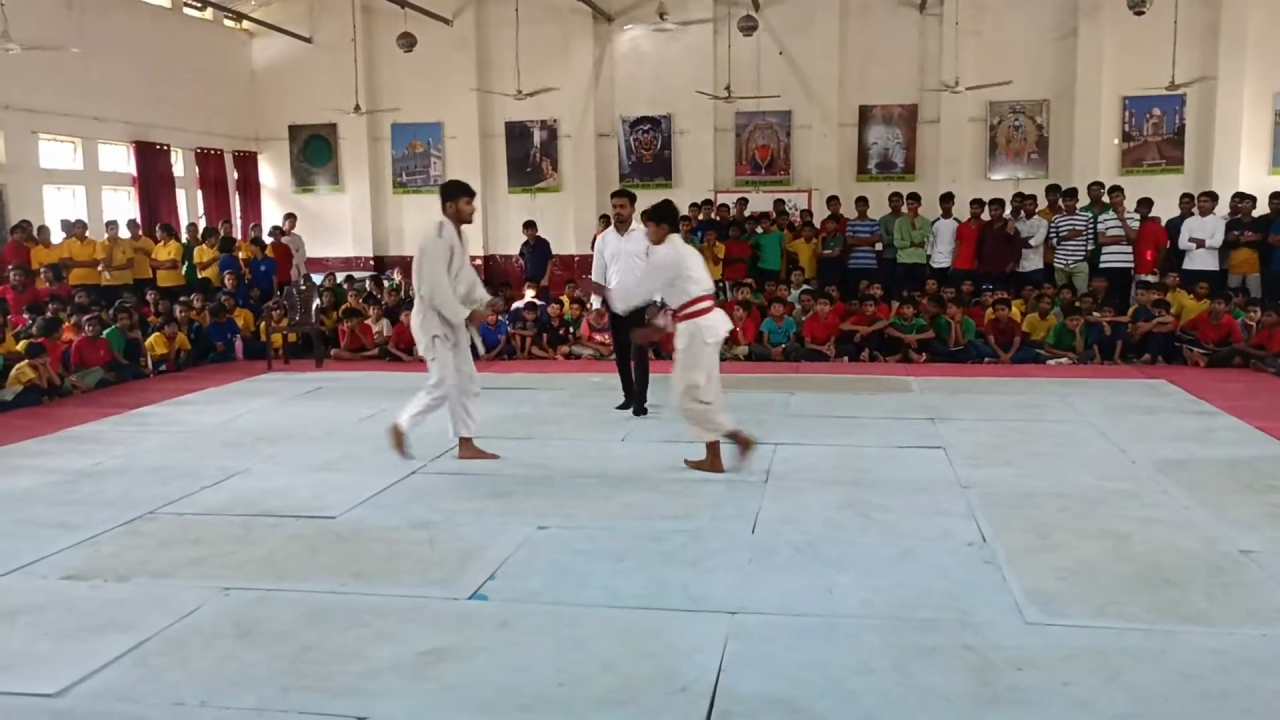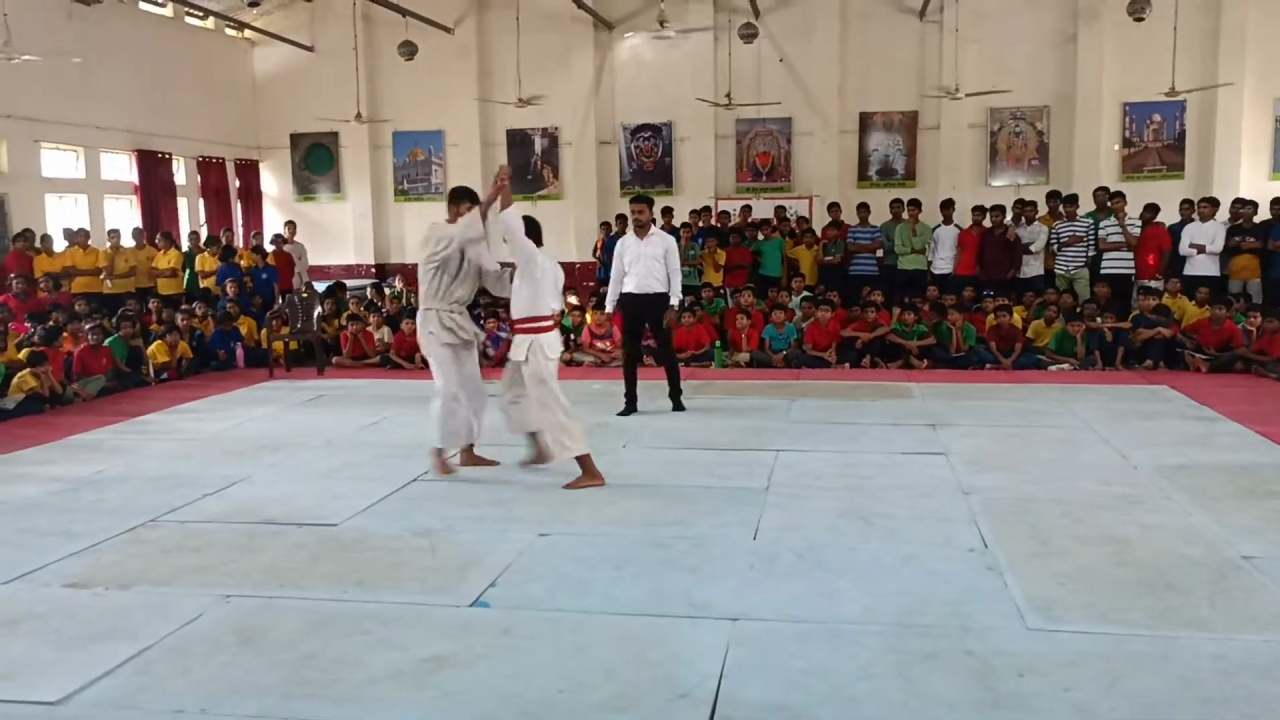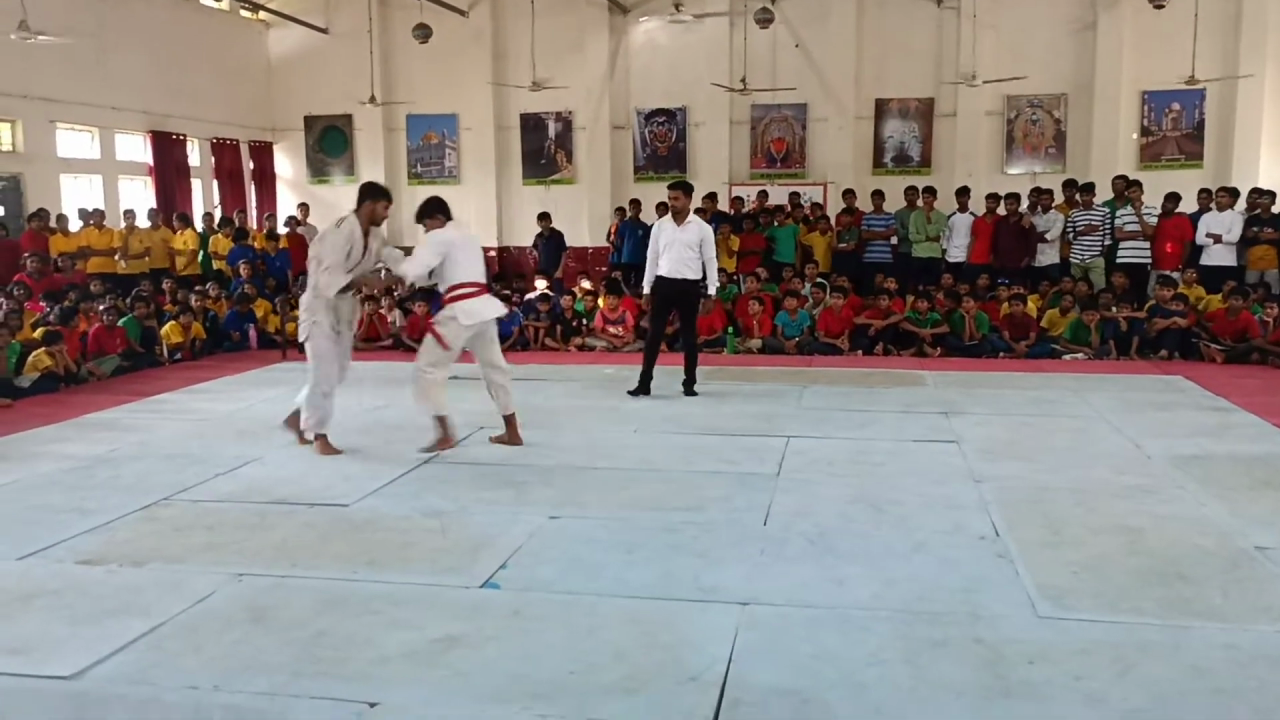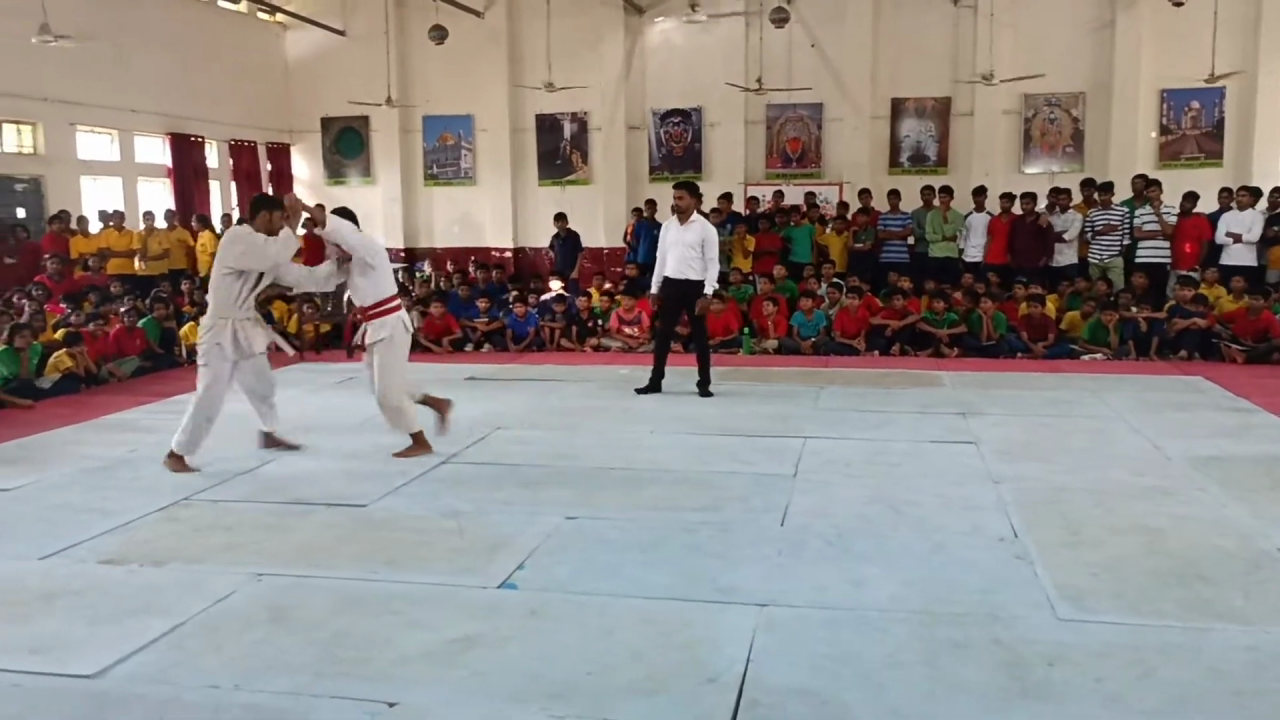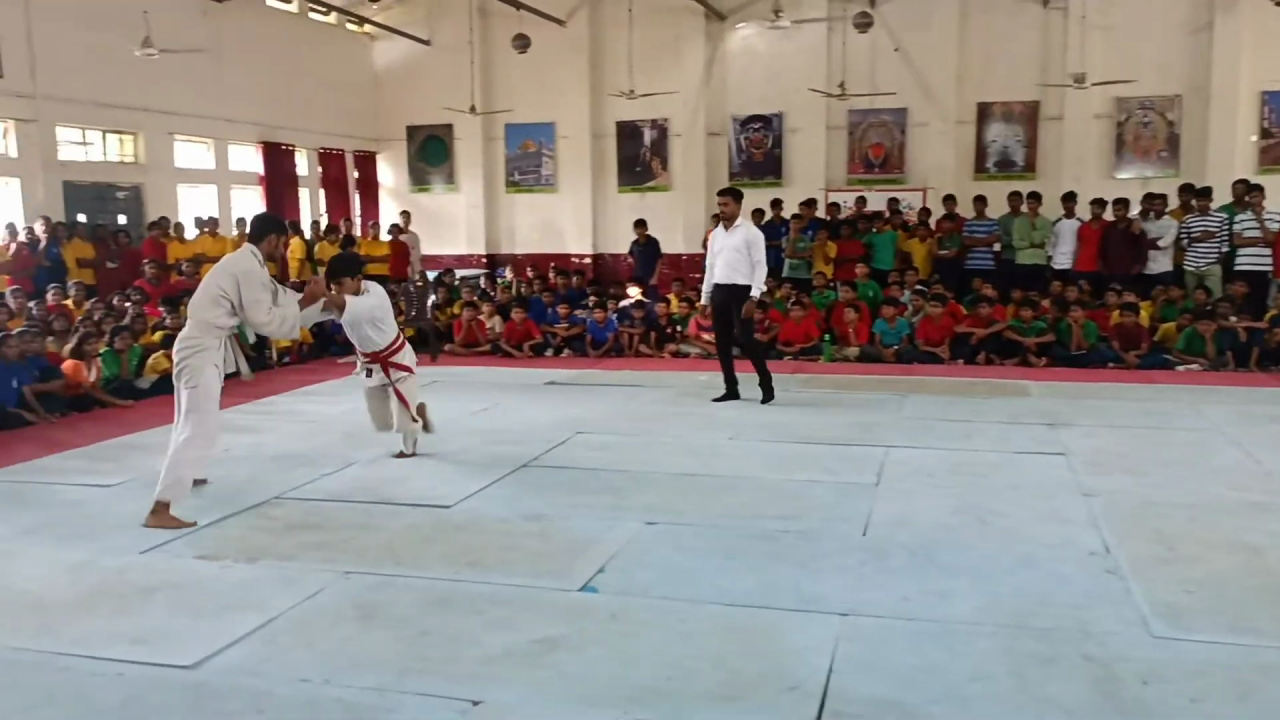
dt=0.5s
person 1, frame 1
left shoulder: (456, 235)
right shoulder: (437, 240)
left elbow: (466, 277)
right elbow: (436, 292)
left wrist: (485, 301)
right wrist: (469, 315)
left hip: (452, 319)
right hip: (434, 320)
left knee: (466, 382)
right knee: (443, 386)
left ankle: (466, 444)
right ankle: (401, 426)
person 1, frame 2
left shoulder: (475, 241)
right shoulder: (437, 236)
left elbow: (494, 278)
right elbow: (461, 236)
right wrist: (489, 201)
left hip: (460, 320)
right hip: (436, 320)
left knee: (473, 389)
right knee: (450, 388)
left ankle: (467, 451)
right ankle: (440, 451)
person 1, frame 3
left shoulder: (374, 235)
right shoulder: (339, 233)
left elbow: (396, 259)
right elbow: (326, 280)
right wrist: (361, 281)
left hip: (342, 307)
right hip: (319, 307)
left knee: (335, 373)
right knee: (324, 376)
left ankle: (298, 417)
right ankle: (318, 434)
person 1, frame 4
left shoulder: (266, 248)
right shoulder: (237, 238)
left elbow: (302, 276)
right elbow: (276, 256)
left wrist: (338, 262)
right wrist: (291, 227)
left hip: (246, 329)
right hip: (221, 331)
left knee: (262, 388)
right knee: (208, 399)
left ankle: (268, 434)
right ankle: (176, 454)
person 1, frame 5
left shoulder: (243, 261)
right shoulder: (250, 269)
left elbow: (277, 299)
right elbow: (266, 323)
right wrist: (306, 300)
left hip: (199, 344)
right hip: (204, 348)
left knee: (192, 421)
right knee: (200, 430)
left ankle: (181, 476)
right ankle: (161, 510)
person 2, frame 1
left shoulder: (665, 254)
right shoulder: (685, 251)
left elbow: (639, 288)
left wrist: (610, 294)
right wrist: (670, 326)
left hip: (698, 327)
right hip: (710, 321)
left knee: (688, 396)
right knee: (703, 390)
left ankle: (739, 438)
right ankle: (714, 457)
person 2, frame 2
left shoulder: (533, 260)
right shoulder: (550, 265)
left elbow: (514, 234)
left wrist: (505, 194)
left hip: (535, 342)
right hip: (539, 338)
left knee: (551, 405)
right knee: (512, 397)
left ankle: (591, 472)
right ankle: (540, 449)
person 2, frame 3
left shoulder: (438, 237)
right shoulder: (469, 240)
left elbow: (417, 266)
left hip: (460, 311)
right hip: (484, 306)
left knee: (428, 370)
right knee: (495, 369)
left ankle: (445, 433)
right ankle: (512, 432)
person 2, frame 4
left shoulder: (369, 247)
right shoulder: (353, 256)
left elbow: (340, 230)
left wrist: (305, 208)
left hip: (389, 325)
right hip: (377, 325)
left knee: (389, 390)
right knee: (384, 387)
left ankle: (420, 443)
right ankle: (438, 404)
person 2, frame 5
left shoulder: (375, 295)
right shoulder: (336, 299)
left elbow: (349, 307)
left hip: (397, 359)
right hip: (369, 364)
left knee: (404, 420)
right knee: (383, 420)
left ankle: (408, 447)
right ankle: (417, 410)
person 3, frame 1
left shoulder: (646, 236)
right shoulder: (604, 238)
right elbow: (597, 273)
right wrist: (597, 304)
left knee: (639, 349)
right knee: (621, 349)
left ankle: (640, 400)
right ankle: (629, 395)
person 3, frame 2
left shoulder: (666, 240)
right shoulder: (623, 243)
left elbow: (675, 273)
right elbow: (616, 276)
left wrist: (673, 305)
right wrist: (610, 307)
left hip: (657, 299)
right hip: (631, 300)
left knee: (665, 350)
right knee: (630, 353)
left ankle: (676, 397)
right ankle: (630, 402)
person 3, frame 3
left shoulder: (702, 228)
right shoulder: (660, 226)
left elbow: (710, 261)
right elbow: (652, 258)
left wrist: (711, 293)
right wrist: (646, 289)
left hip: (689, 286)
right hip: (663, 283)
left knee: (689, 335)
right knee: (654, 333)
left ankle: (689, 383)
right ankle: (644, 383)
person 3, frame 4
left shoulder: (706, 228)
right shoulder: (667, 227)
left elbow: (712, 263)
right elbow: (661, 258)
left wrist: (707, 294)
right wrist: (655, 288)
left hip: (693, 286)
right hip: (670, 284)
left knee: (699, 336)
right knee: (662, 333)
left ankle: (704, 384)
right ankle: (655, 381)
person 3, frame 5
left shoulder: (751, 232)
right shoulder: (715, 235)
left elbow: (760, 266)
left wrist: (753, 298)
right wrist: (705, 298)
left hip: (741, 291)
right hip: (720, 292)
left knee: (745, 339)
right knee: (722, 343)
left ankle: (766, 384)
right ankle: (731, 388)
